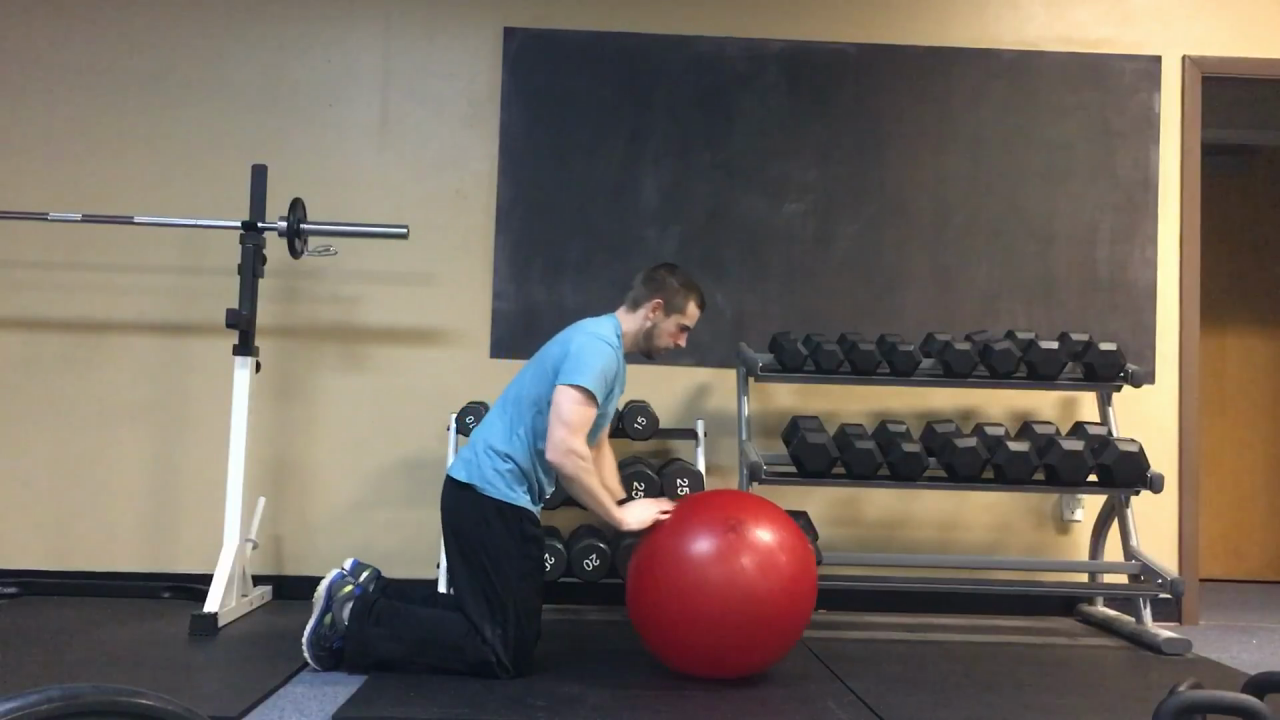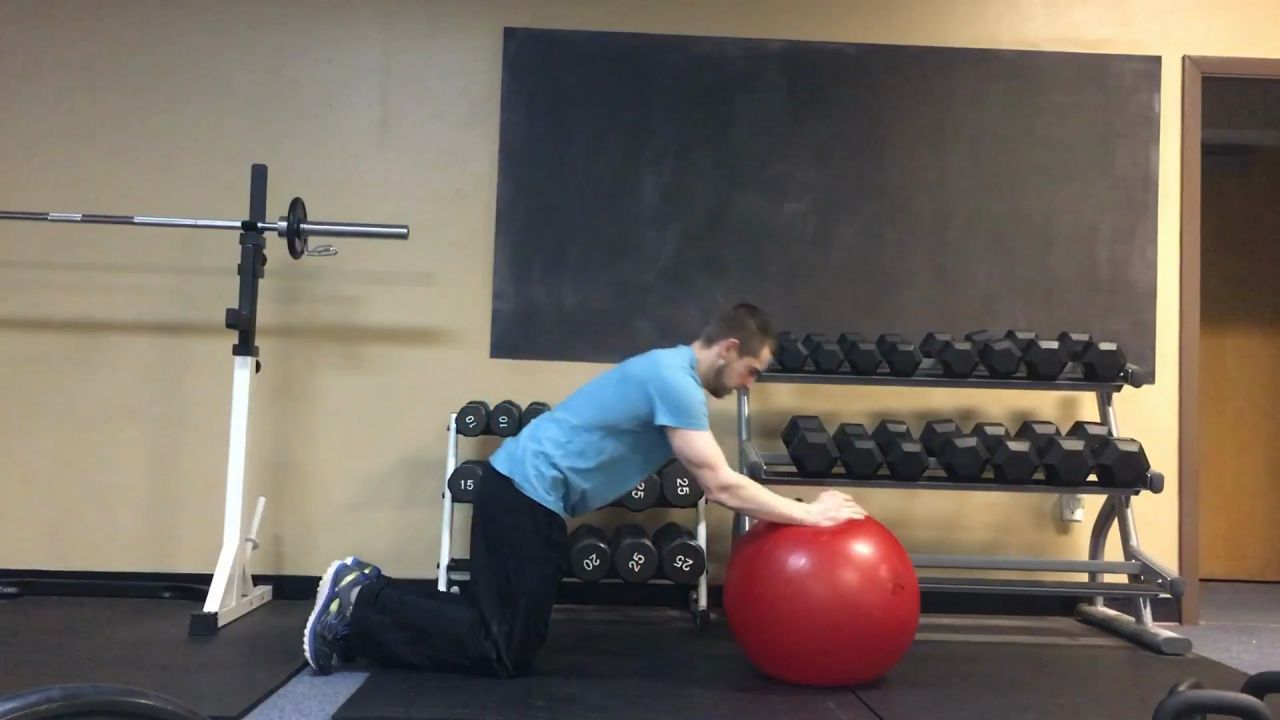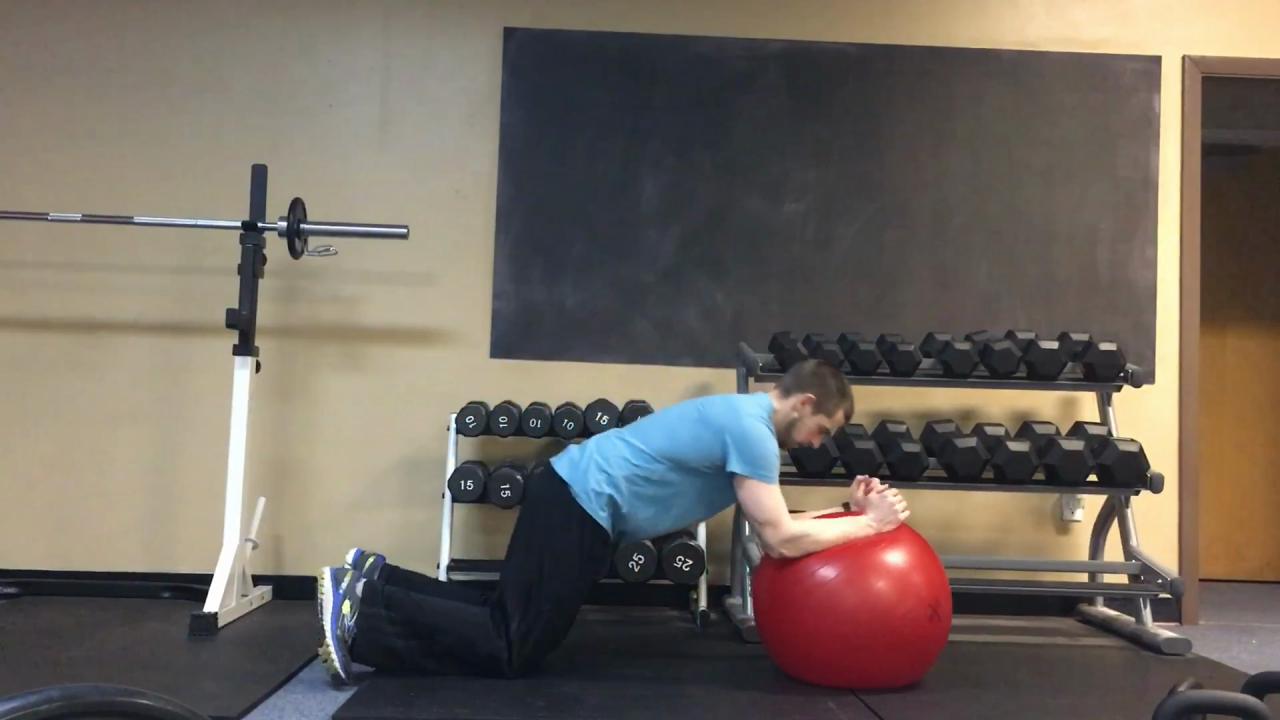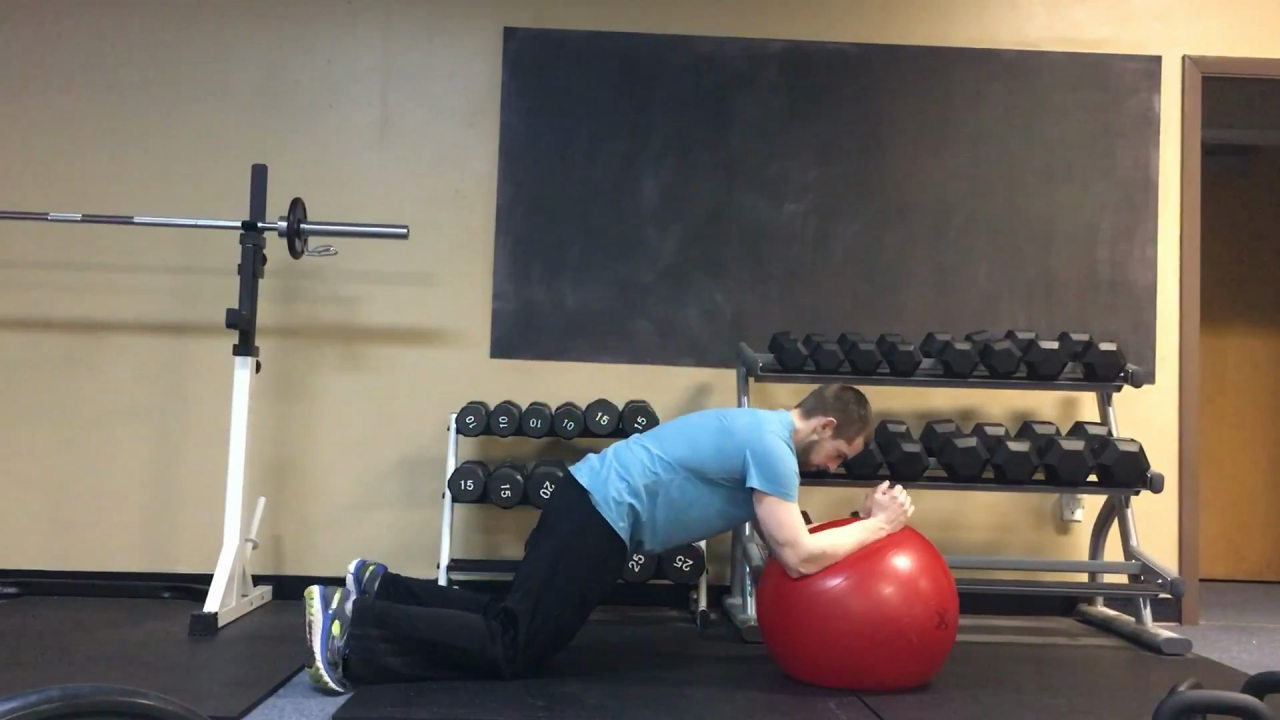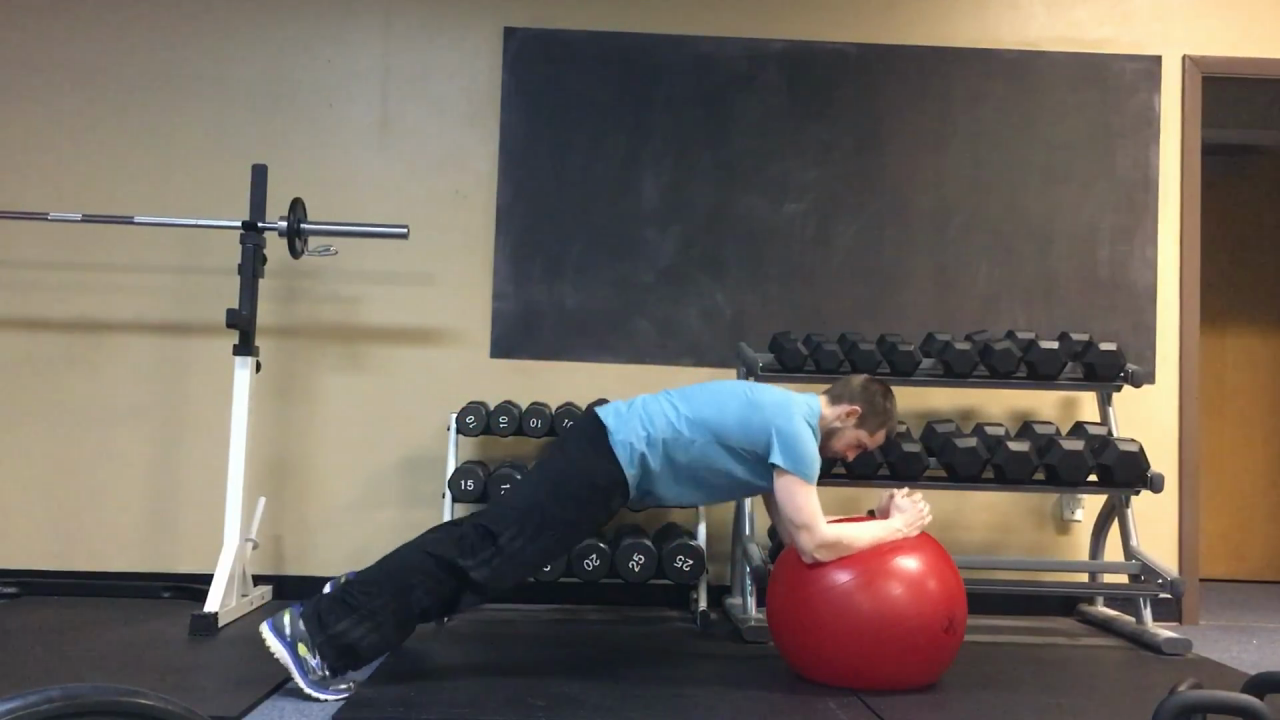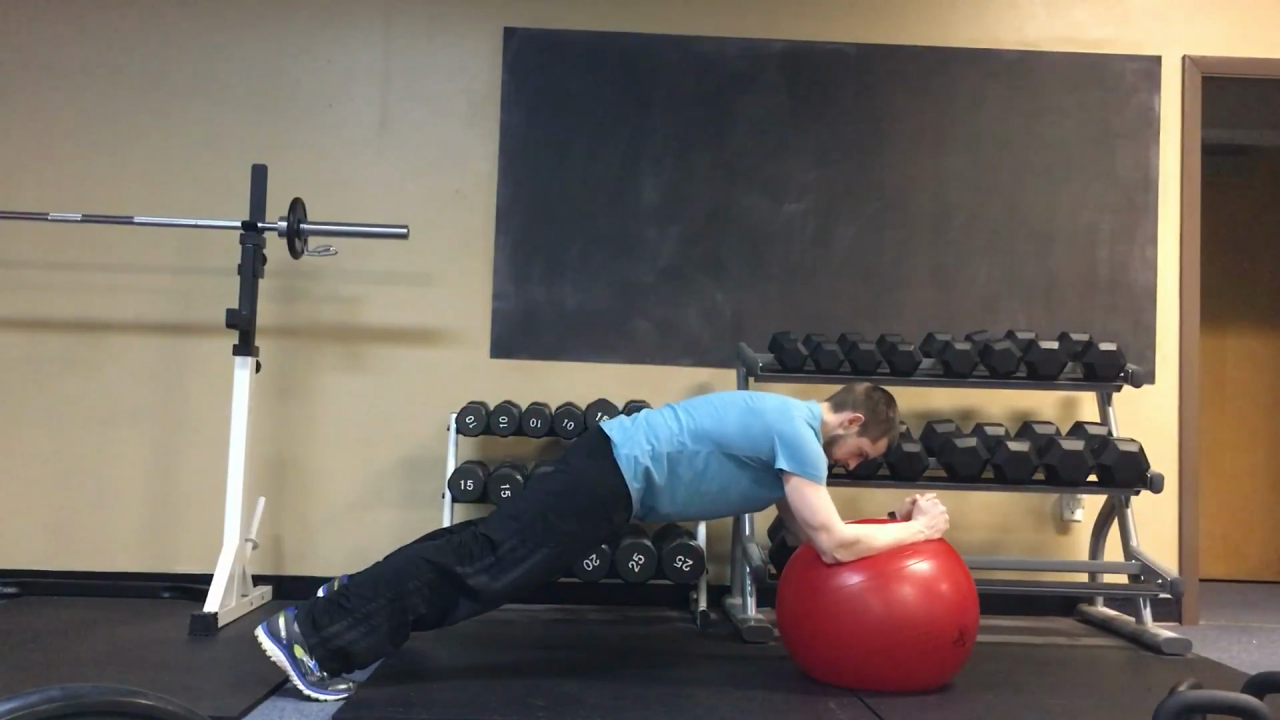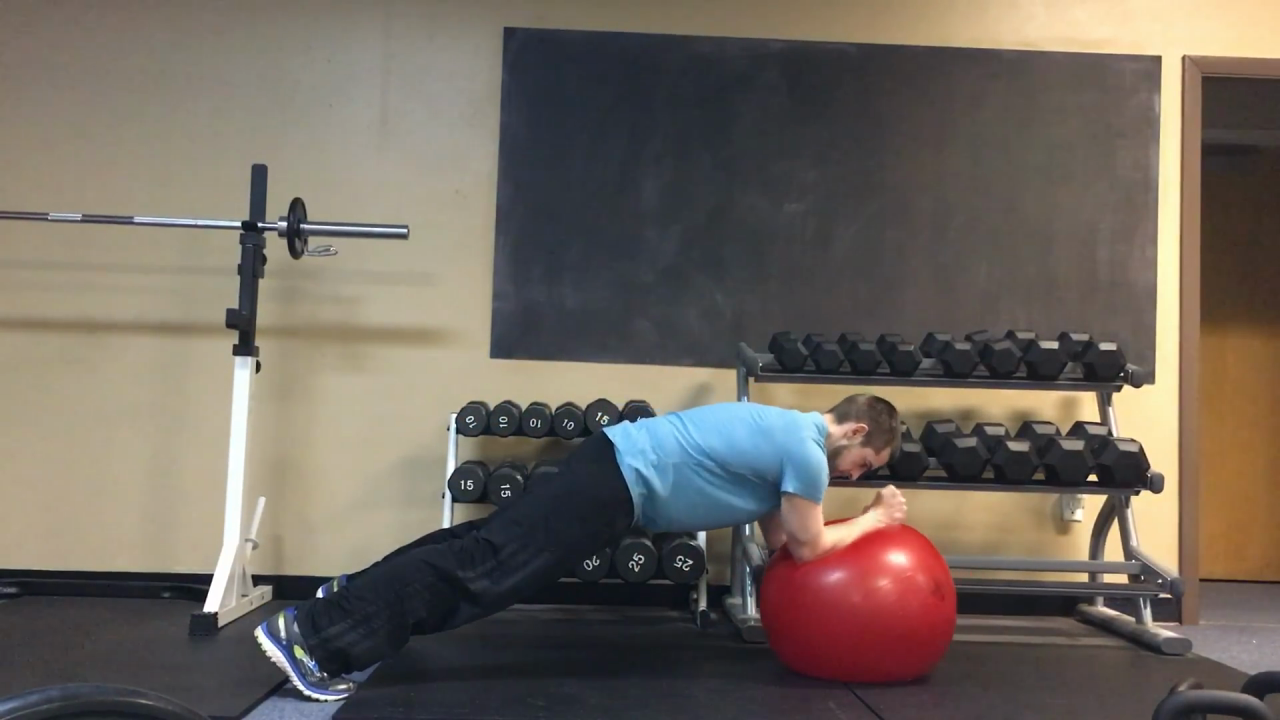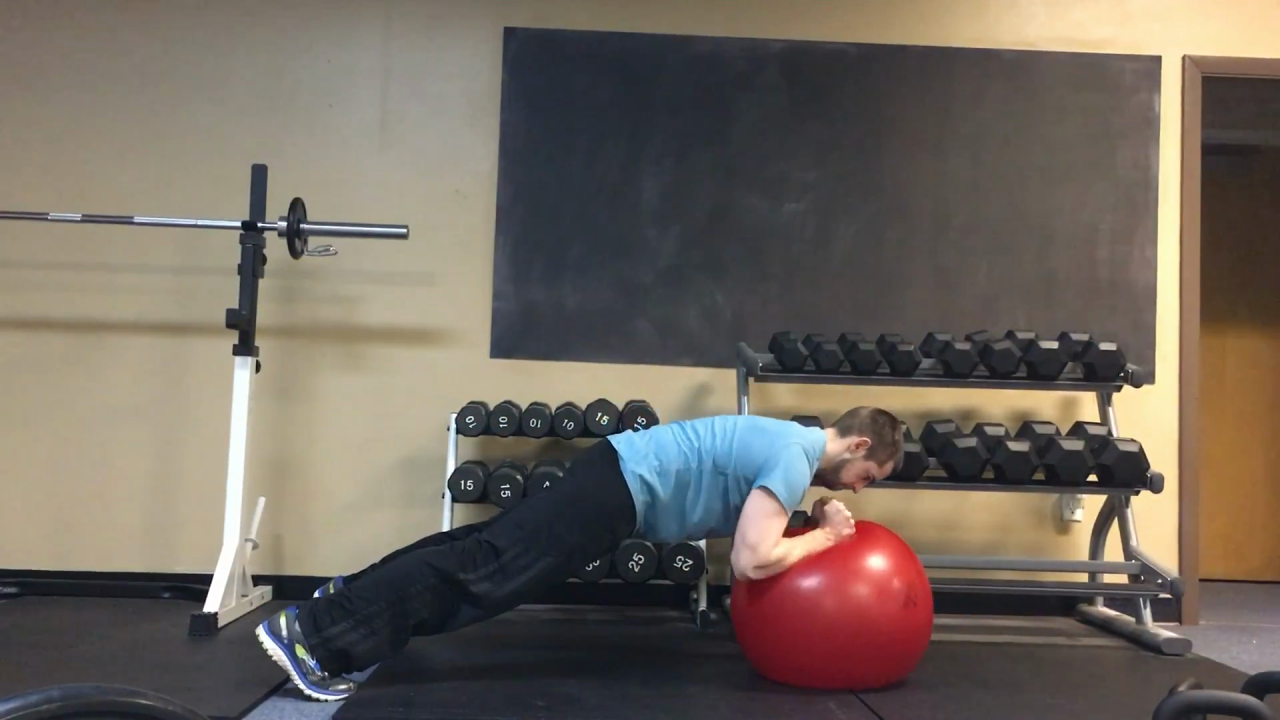
dt=0.5s
person 1, frame 1
left shoulder: (605, 349)
right shoulder: (597, 345)
left elbow: (598, 449)
right elbow: (564, 453)
left wrist: (625, 507)
right wrist: (619, 517)
left hip: (489, 493)
right hip: (490, 495)
left knee: (497, 625)
right knee: (506, 651)
left ankle: (367, 593)
right ankle: (352, 620)
person 1, frame 2
left shoulder: (674, 376)
right shoulder: (674, 380)
left elbow: (719, 484)
right elbow: (720, 487)
left wrist: (802, 507)
right wrist: (812, 514)
left hip: (520, 487)
right hip: (527, 492)
left knee: (501, 628)
right knee: (504, 651)
left ankle: (363, 591)
right ankle: (355, 611)
person 1, frame 3
left shoulder: (744, 414)
right shoulder: (751, 428)
left elbow: (774, 525)
right elbow: (780, 539)
left wrist: (848, 510)
right wrist: (869, 524)
left hip: (569, 493)
right hip: (580, 504)
left knee: (509, 623)
right knee: (513, 647)
left ankle: (374, 584)
right ankle: (363, 616)
person 1, frame 4
left shoulder: (764, 434)
right shoulder: (771, 447)
left elbow: (782, 540)
right elbow: (797, 558)
left wrist: (862, 518)
right wrist: (878, 526)
left hip: (591, 501)
right hip: (601, 514)
left knee: (512, 624)
right knee: (510, 646)
left ankle: (376, 590)
right ankle: (348, 629)
person 1, frame 5
left shoulder: (785, 416)
right shoulder: (795, 427)
left elbow: (792, 530)
right elbow: (813, 544)
left wrist: (876, 518)
right wrist: (896, 528)
left hip: (610, 447)
right hip: (612, 458)
left knee: (485, 543)
right knee: (485, 554)
left ankle: (345, 608)
right ankle: (316, 633)
person 1, frame 6
left shoulder: (788, 426)
right shoulder: (799, 433)
left elbow: (807, 531)
right elbow: (833, 545)
left wrist: (896, 520)
right wrist: (917, 530)
left hip: (610, 465)
right hip: (614, 474)
left knee: (483, 551)
right knee: (483, 566)
left ankle: (348, 601)
right ankle: (310, 635)
person 1, frame 7
left shoulder: (787, 432)
right shoulder: (806, 450)
left elbow: (781, 536)
right elbow: (809, 550)
left wrist: (865, 517)
right wrist: (876, 520)
left hip: (611, 463)
right hip: (617, 484)
left knee: (481, 549)
right knee: (481, 569)
left ankle: (349, 598)
right ankle: (309, 635)
person 1, frame 8
left shoulder: (788, 444)
right shoulder: (795, 458)
left elbow: (744, 533)
right elbow: (752, 562)
left wrist: (810, 521)
right wrist: (823, 536)
left hip: (613, 475)
right hip: (616, 490)
left knee: (481, 551)
right knee: (480, 571)
left ankle: (345, 598)
right ankle: (308, 633)
